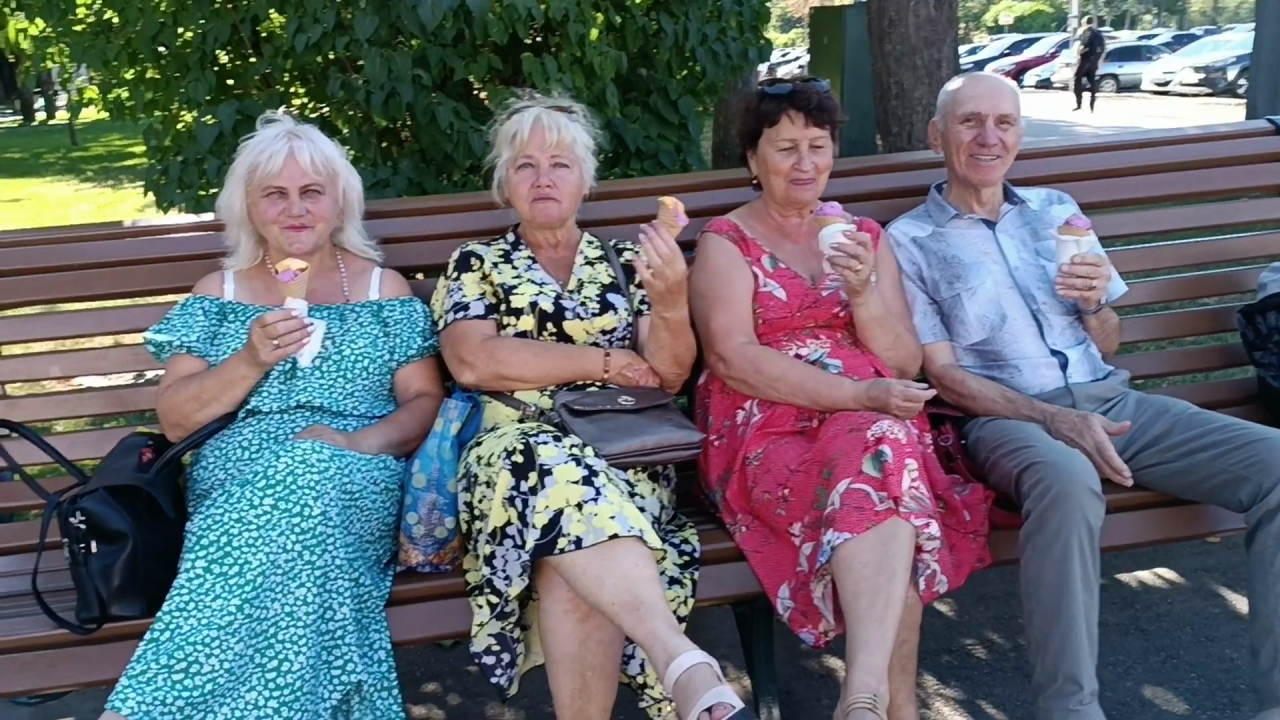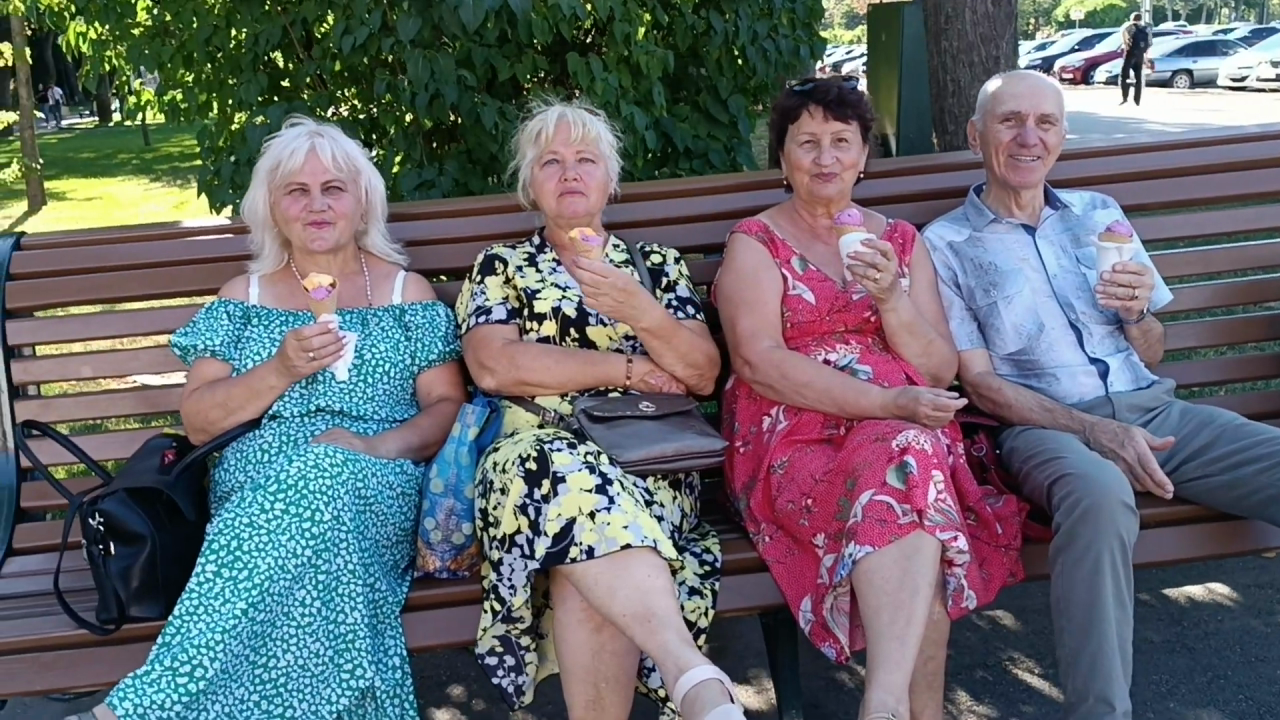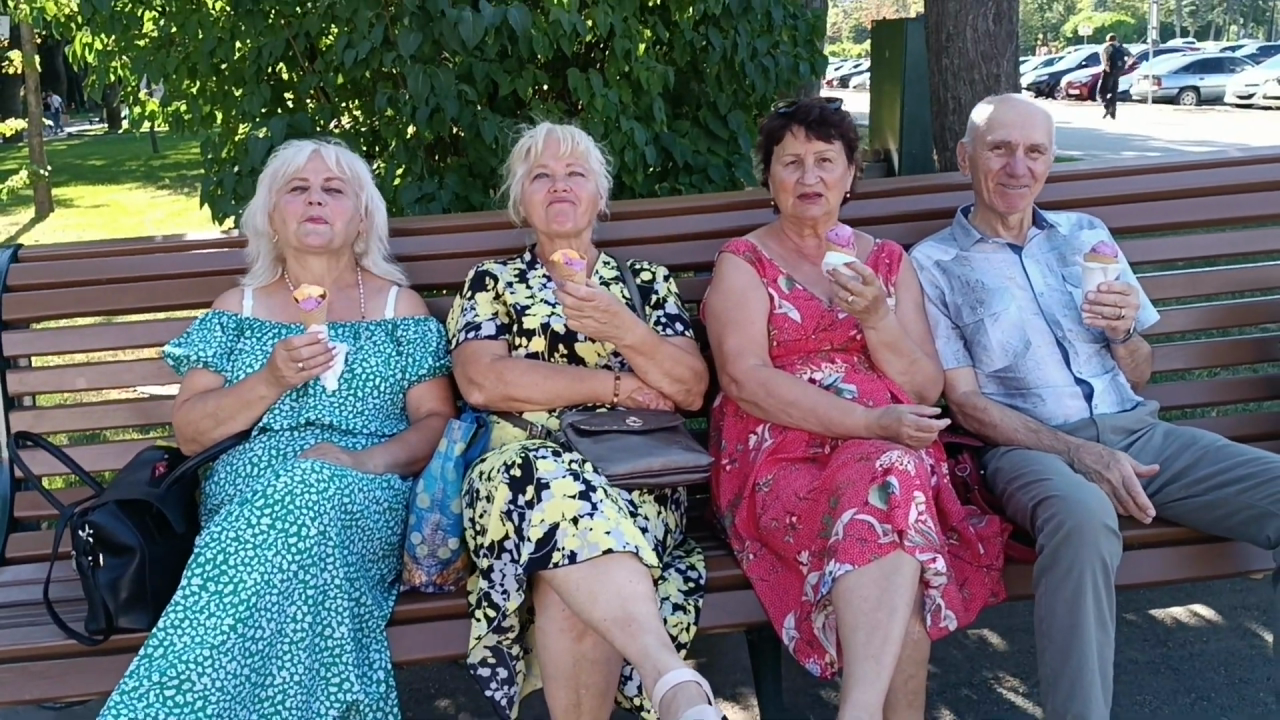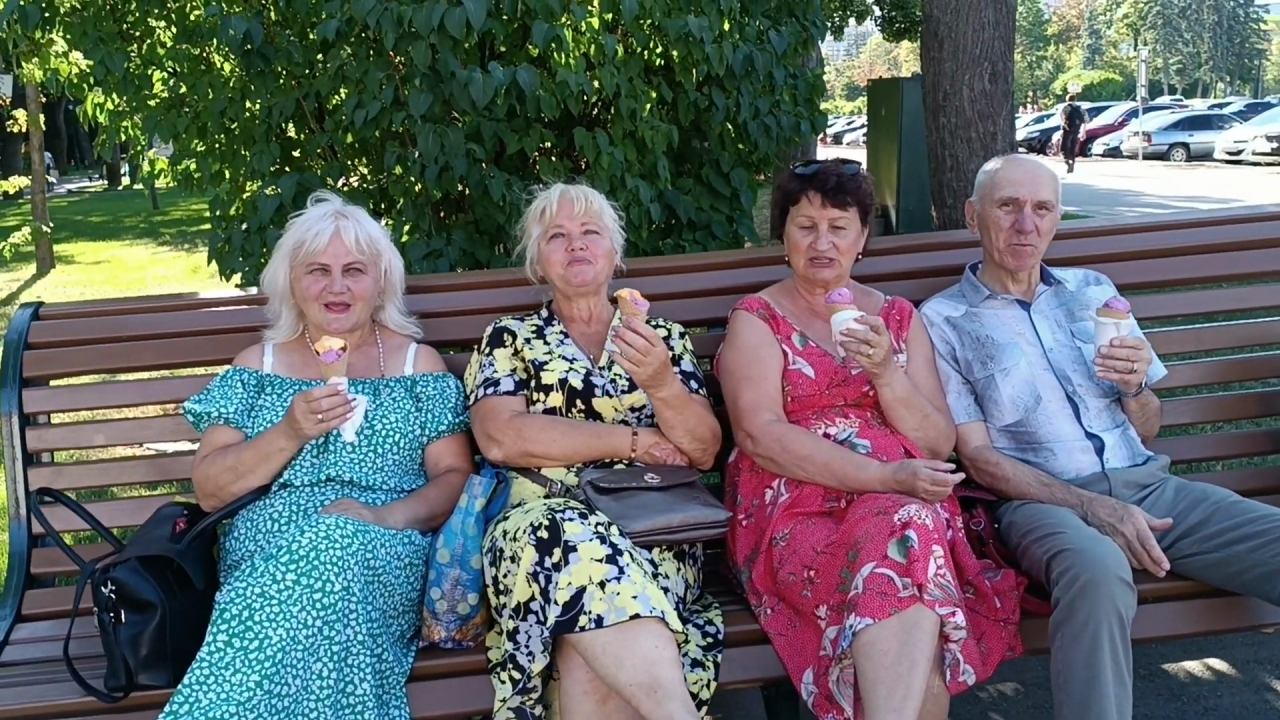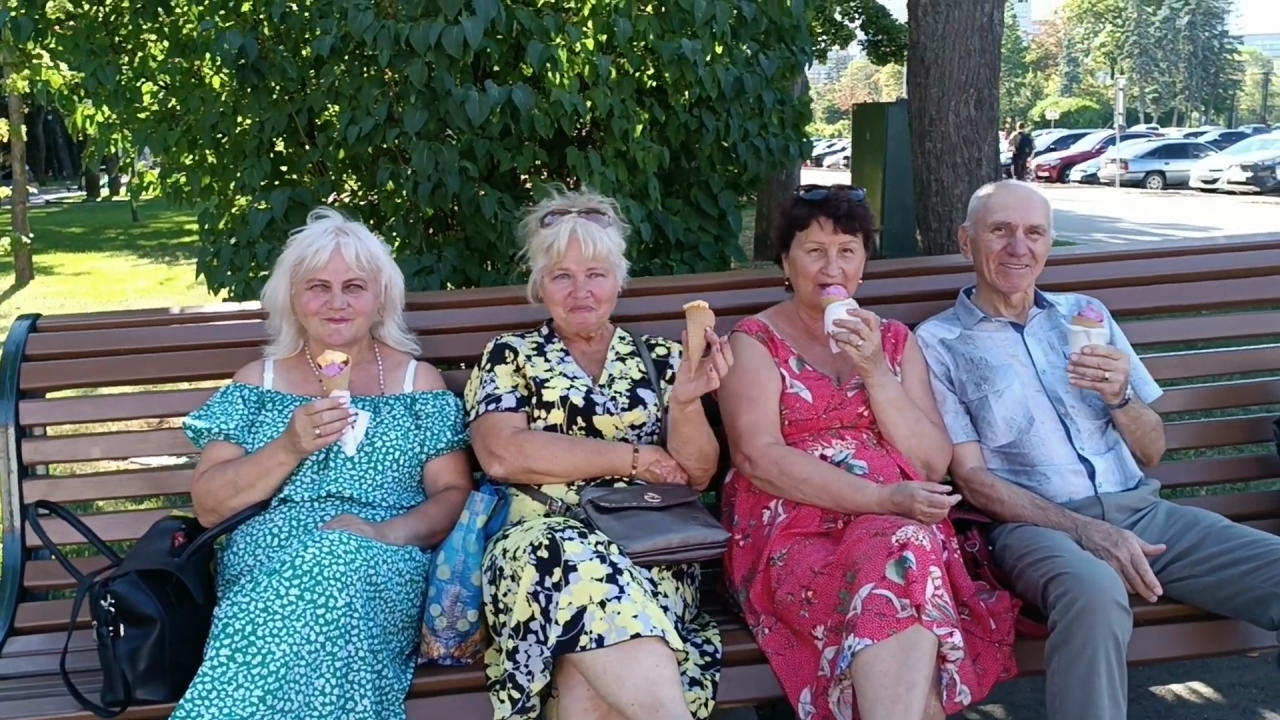
dt=1s
person 1, frame 1
left shoulder: (1056, 209)
right shoulder: (909, 241)
right elbow: (944, 374)
left wrist: (1095, 305)
right wrist: (1055, 418)
left hip: (1110, 399)
right hip: (1006, 416)
right knee: (1067, 481)
person 1, frame 2
left shoulder: (1099, 213)
right shoulder: (946, 244)
right elbow: (979, 383)
left wrist: (1136, 314)
right wrist: (1094, 430)
left hip: (1153, 409)
right hip: (1044, 425)
right knee: (1100, 494)
person 1, frame 3
left shoulder: (1086, 233)
right shoulder: (933, 264)
left elbow: (1138, 376)
right elbow: (967, 402)
left wrist: (1123, 333)
right wrist: (1080, 452)
left hip: (1138, 432)
right hip: (1030, 447)
right knee: (1082, 515)
person 1, frame 4
left shoulder: (1093, 290)
right shoulder: (943, 320)
right elbow: (979, 456)
left wrist: (1134, 388)
right wrist: (1091, 506)
left hip: (1149, 485)
right hip: (1042, 500)
right knee: (1097, 569)
person 1, frame 5
left shoulder: (1086, 314)
right shoulder: (938, 343)
left elbow: (1152, 452)
right elbow: (973, 478)
left wrist: (1119, 396)
right wrist: (1084, 530)
left hip: (1140, 509)
right hip: (1036, 523)
right knee: (1094, 592)
person 2, frame 1
left shoulder: (865, 235)
right shoulder: (725, 242)
left elbow: (905, 364)
right elbow: (733, 360)
left wrist: (863, 293)
right wrist: (858, 395)
left hip: (870, 418)
right hip: (767, 429)
left knee: (879, 451)
right knee: (880, 455)
person 2, frame 2
left shoulder: (901, 239)
right shoulder: (754, 243)
left elbow: (940, 371)
right elbow: (760, 364)
left wrist: (890, 299)
right wrist: (887, 404)
left hip: (903, 428)
right hip: (794, 437)
left knee: (905, 459)
right knee: (907, 473)
person 2, frame 3
left shoulder: (888, 260)
right shoulder: (742, 262)
left elbow: (925, 391)
right elbow: (746, 382)
left wrist: (874, 318)
right wrist: (871, 422)
left hip: (886, 446)
right hip: (780, 455)
left knee: (889, 482)
right knee: (889, 489)
person 2, frame 4
left shoulder: (898, 316)
right shoulder: (756, 319)
left elbow: (938, 444)
right elbow: (761, 437)
left wrist: (885, 372)
right wrist: (886, 476)
left hip: (901, 500)
right hip: (796, 508)
left knee: (907, 532)
right knee: (905, 553)
person 2, frame 5
left shoulder: (895, 339)
right shoulder: (755, 341)
left elbow: (933, 464)
right elbow: (759, 459)
left wrist: (876, 373)
right wrist: (883, 499)
left hip: (899, 522)
right hip: (792, 529)
left knee: (903, 557)
right knee: (903, 569)
person 3, frame 1
left shoulder: (626, 260)
right shoulder: (475, 263)
left elbow: (670, 374)
right elbow: (473, 362)
left wrist: (670, 301)
right wrist: (605, 361)
right hip: (518, 451)
left knee: (575, 566)
right knee: (555, 474)
right ankle: (687, 669)
person 3, frame 2
left shoulder: (656, 263)
right shoulder: (500, 266)
left elbow: (703, 375)
right elbow: (495, 367)
left wrist: (640, 312)
right wrist: (629, 368)
right hip: (540, 455)
left knee: (589, 576)
right knee: (569, 480)
person 3, frame 3
left shoulder: (647, 281)
right shoulder: (491, 282)
left elbow: (692, 389)
right elbow: (483, 382)
left wrist: (623, 331)
right wrist: (616, 385)
right hip: (526, 469)
right knee: (551, 487)
person 3, frame 4
left shoulder: (663, 336)
right shoulder: (509, 338)
left elbow: (703, 450)
right elbow: (501, 438)
left wrist: (660, 383)
right wrist: (635, 441)
right hip: (547, 524)
right knee: (573, 545)
person 3, frame 5
left shoulder: (659, 354)
right shoulder: (510, 355)
left elbow: (699, 473)
right elbow: (502, 455)
left wrist: (685, 400)
right wrist: (635, 458)
right hip: (545, 543)
right knee: (575, 566)
person 4, frame 1
left shoulder: (384, 289)
right shoulder: (217, 293)
left elbow: (426, 402)
right elbow: (175, 420)
left wrist: (361, 442)
right wrist: (251, 360)
left hip: (354, 480)
right hip: (238, 478)
left knee: (311, 475)
right knee: (290, 516)
person 4, frame 2
left shoulder: (408, 291)
right shoulder: (242, 297)
left elbow: (448, 407)
right elbow: (197, 422)
left wrist: (379, 447)
right wrist: (281, 370)
left hip: (376, 487)
right hip: (260, 484)
left knee: (323, 479)
right knee: (311, 495)
person 4, frame 3
left shoulder: (400, 306)
right shoulder: (236, 309)
left elbow: (437, 422)
right elbow: (189, 433)
left wrist: (366, 462)
right wrist: (271, 381)
left hip: (362, 500)
right hip: (249, 496)
left knee: (309, 496)
right knee: (301, 509)
person 4, frame 4
left shoulder: (418, 362)
right shoulder: (257, 365)
left elbow: (456, 478)
right elbow: (209, 490)
left wrist: (388, 517)
right wrist: (289, 433)
left hip: (383, 553)
right hip: (267, 550)
left knee: (339, 546)
right knee: (326, 559)
person 4, frame 5
left shoulder: (417, 380)
right shoulder: (257, 382)
left elbow: (454, 496)
right elbow: (208, 507)
left wrist: (387, 533)
right wrist: (288, 449)
left hip: (381, 567)
right hip: (267, 564)
left knee: (340, 563)
right knee: (327, 571)
